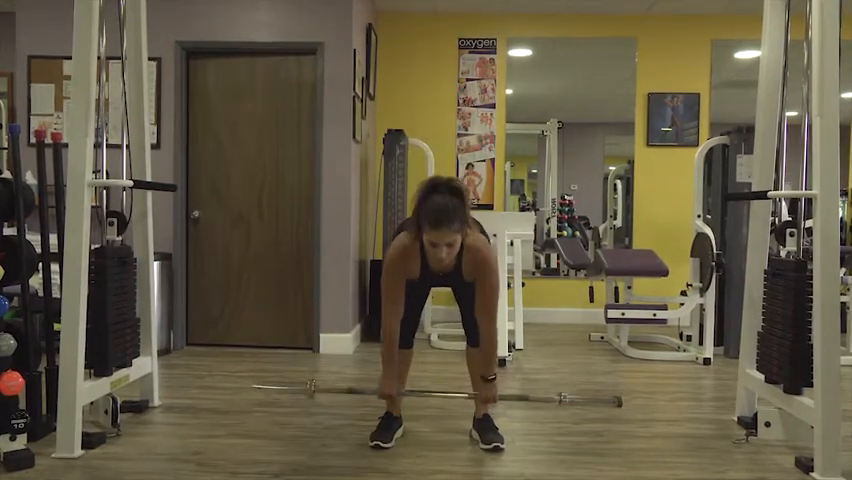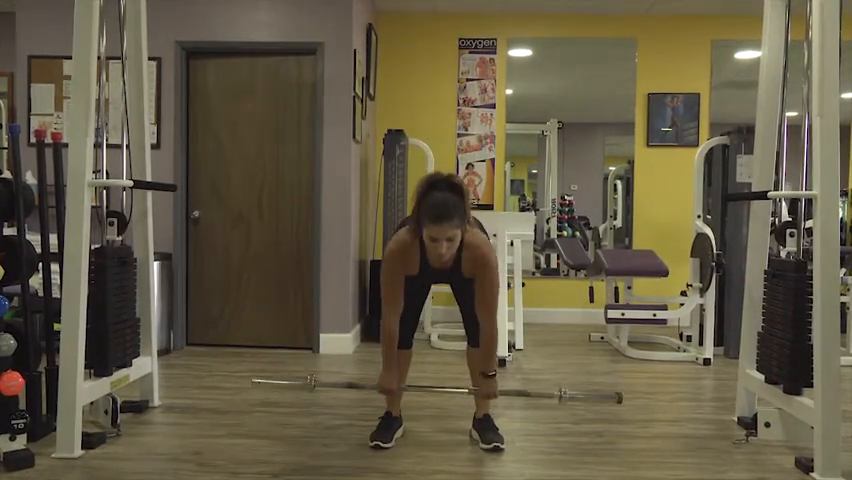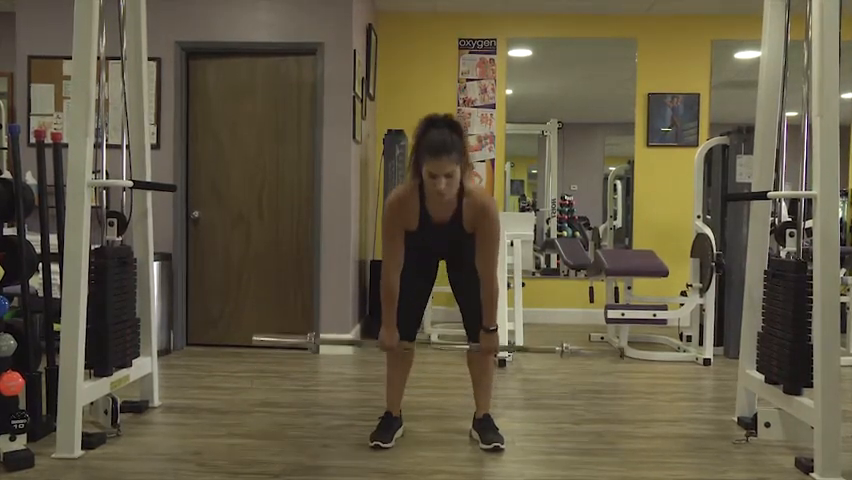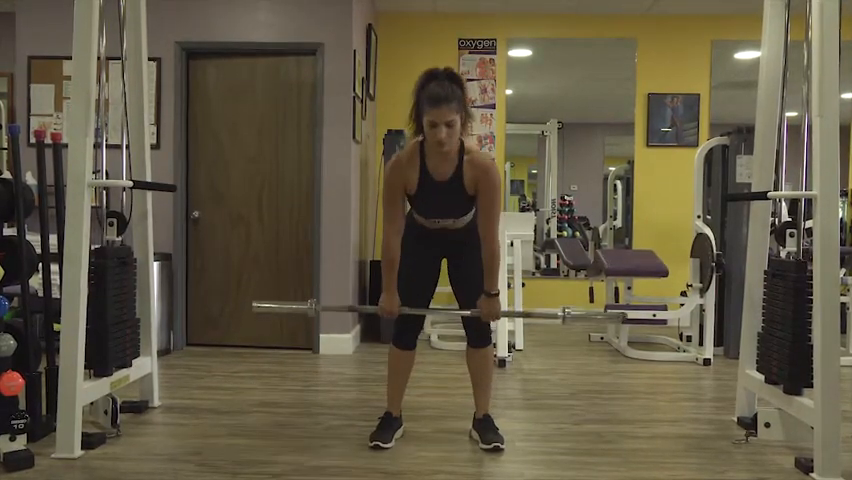
dt=0.3s
person 1, frame 1
left shoulder: (481, 253)
right shoulder: (400, 252)
left elbow: (488, 328)
right elbow: (390, 323)
left wrist: (488, 378)
right wrist: (389, 374)
left knee: (477, 330)
right knee: (403, 330)
left ankle: (482, 418)
right ankle: (393, 416)
person 1, frame 2
left shoulder: (481, 250)
right shoulder: (399, 248)
left elbow: (488, 324)
right elbow: (390, 318)
left wrist: (488, 373)
right wrist: (389, 369)
left knee: (477, 329)
right knee: (402, 329)
left ankle: (482, 418)
right ankle: (392, 416)
person 1, frame 3
left shoulder: (482, 204)
right shoulder: (399, 202)
left elbow: (487, 274)
right elbow: (391, 271)
left wrist: (490, 329)
right wrist: (388, 327)
left hip: (464, 253)
right hip: (418, 252)
left knee: (477, 333)
right knee: (405, 332)
left ankle: (482, 418)
right ankle: (392, 416)
person 1, frame 4
left shoulder: (482, 166)
right shoulder: (401, 164)
left elbow: (489, 235)
right elbow: (392, 232)
left wrist: (490, 293)
right wrist: (389, 290)
left hip: (466, 242)
right hip: (419, 241)
left knee: (479, 327)
right knee: (405, 328)
left ankle: (482, 418)
right ankle: (393, 416)
